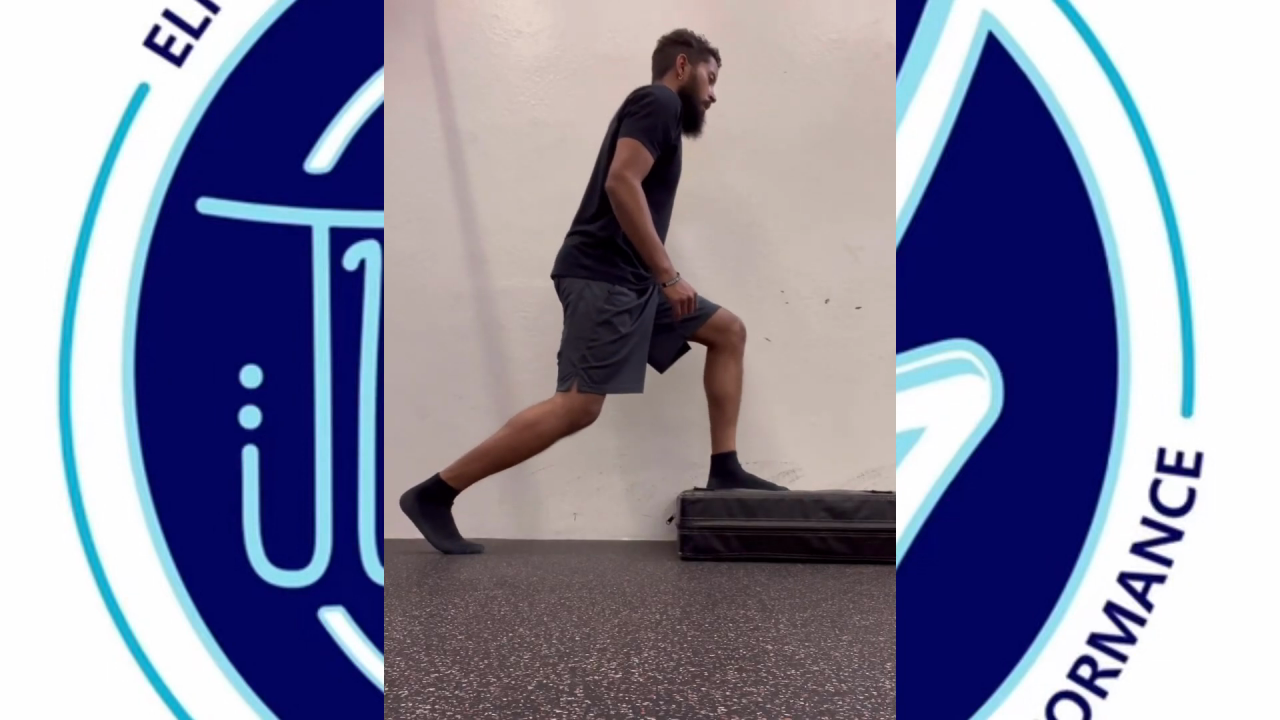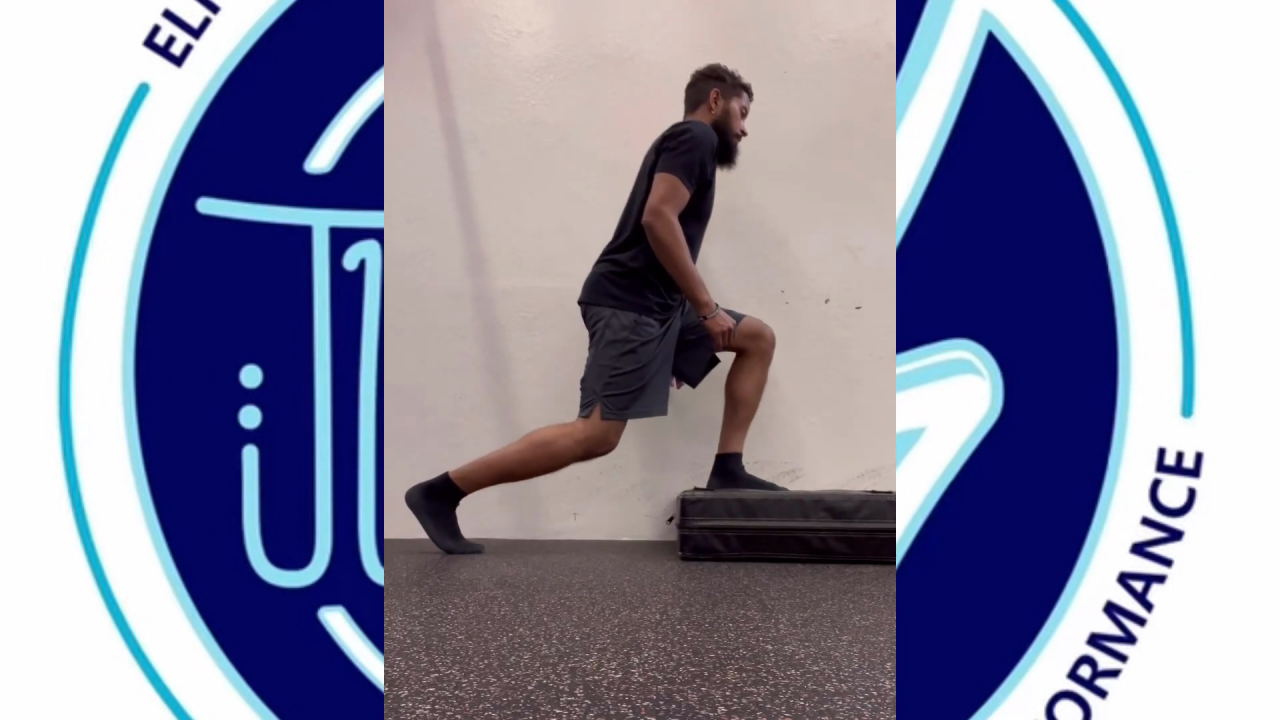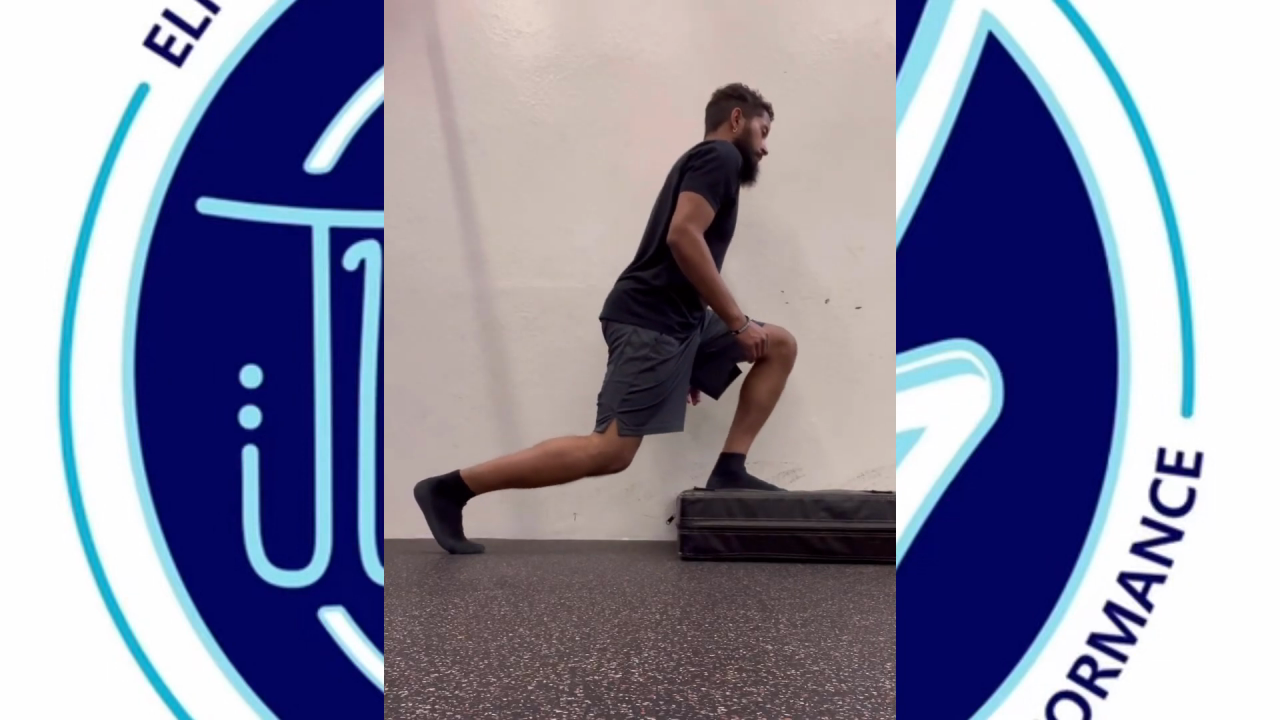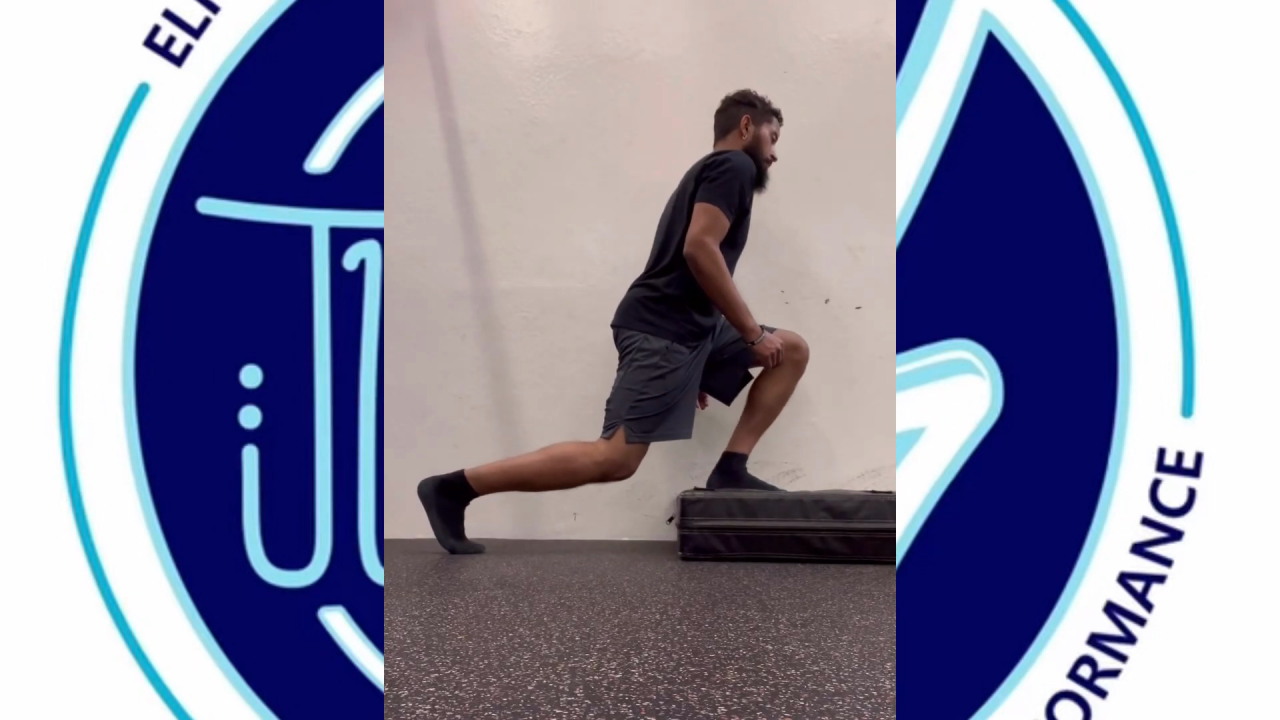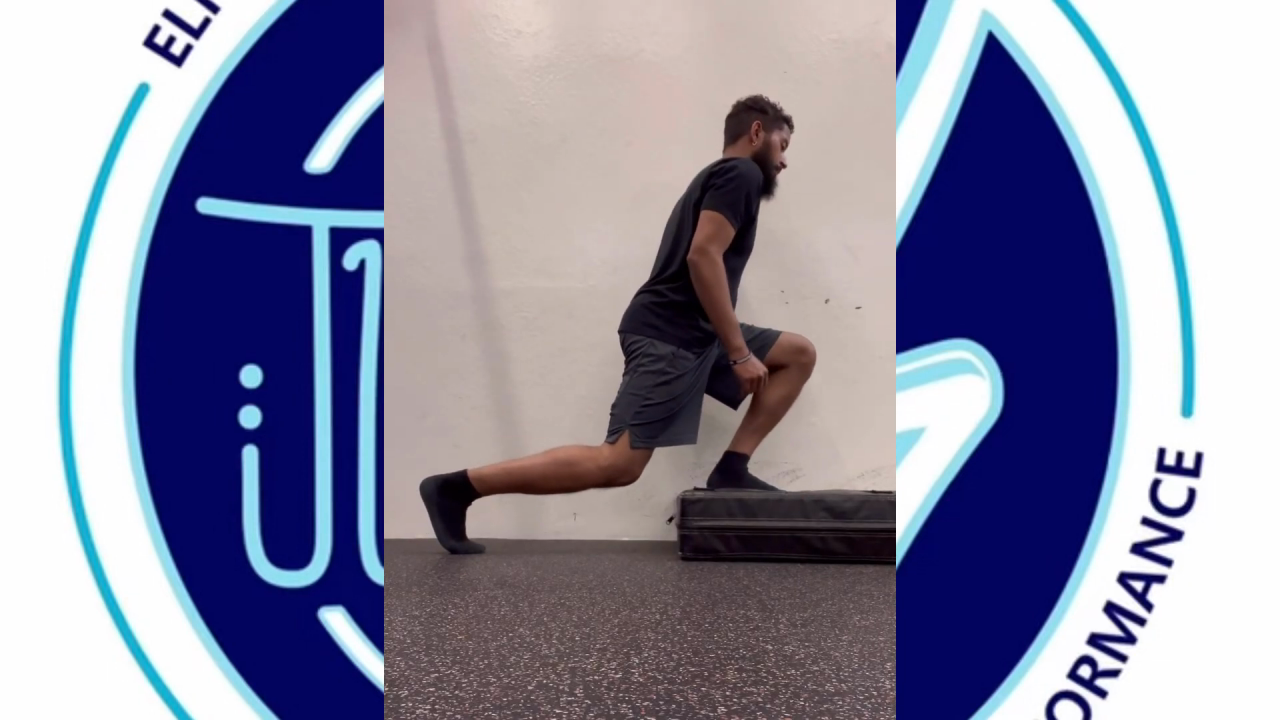
dt=0.4s
person 1, frame 1
left shoulder: (657, 113)
right shoulder: (658, 101)
right elbow: (620, 183)
right wrist: (668, 274)
left hip: (630, 277)
right hip: (602, 274)
left knee: (729, 331)
right knee: (578, 405)
left ankle: (725, 470)
right ankle: (433, 494)
person 1, frame 2
left shoulder: (687, 145)
right shoulder: (695, 137)
right elbow: (658, 218)
left wrist: (670, 347)
right wrist: (707, 307)
left hip: (656, 303)
right hip: (630, 303)
left knee: (759, 338)
right knee: (596, 435)
left ankle: (727, 470)
right ankle: (441, 492)
person 1, frame 3
left shoulder: (707, 162)
right shoulder: (720, 156)
right elbow: (683, 236)
left wrist: (686, 364)
right wrist: (739, 323)
left hip: (677, 318)
right hip: (650, 320)
left knee: (781, 346)
right knee: (609, 452)
left ankle: (729, 471)
right ankle: (449, 488)
person 1, frame 4
left shoulder: (711, 171)
right shoulder: (734, 166)
right elbow: (700, 249)
left wrist: (695, 372)
right wrist: (754, 332)
left hip: (686, 326)
right hip: (664, 329)
left knee: (793, 350)
right knee: (615, 458)
left ankle: (731, 469)
right ankle: (453, 488)
person 1, frame 5
left shoulder: (719, 178)
right shoulder: (741, 173)
right elbow: (703, 257)
right wrist: (740, 354)
left hip: (689, 332)
right hip: (671, 336)
left knee: (799, 353)
right knee: (617, 465)
left ankle: (732, 470)
right ankle: (455, 487)
